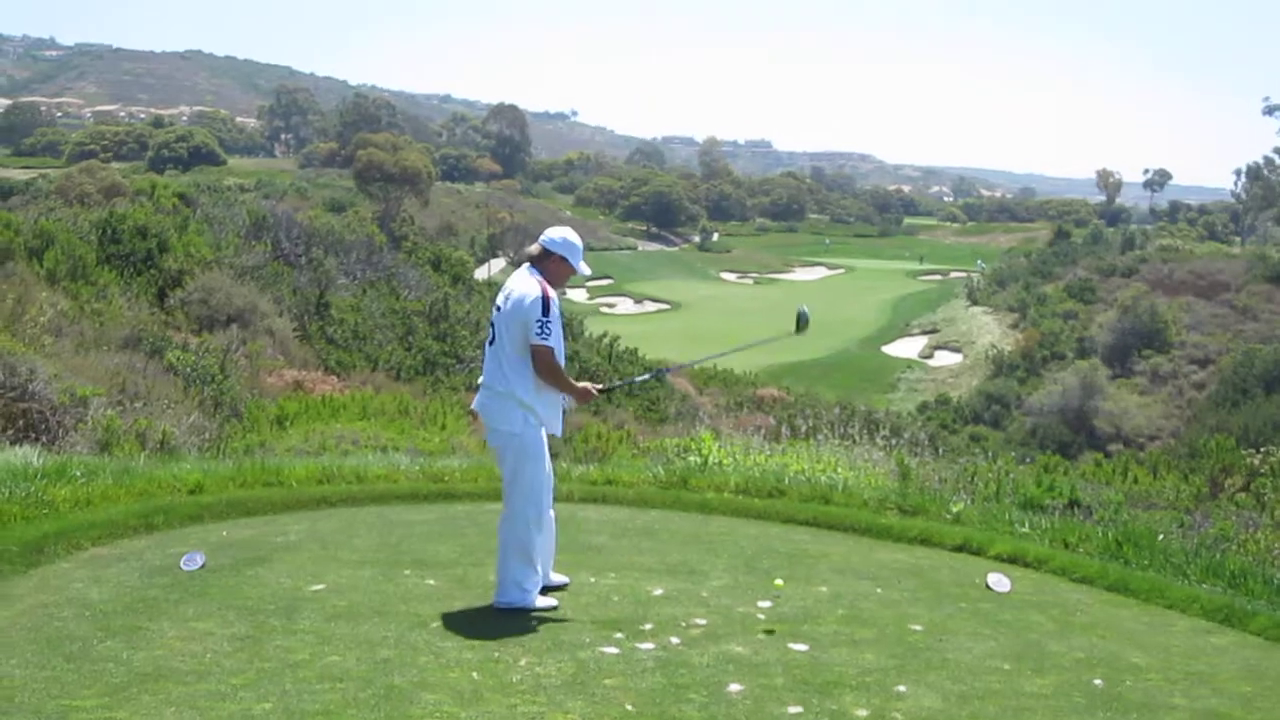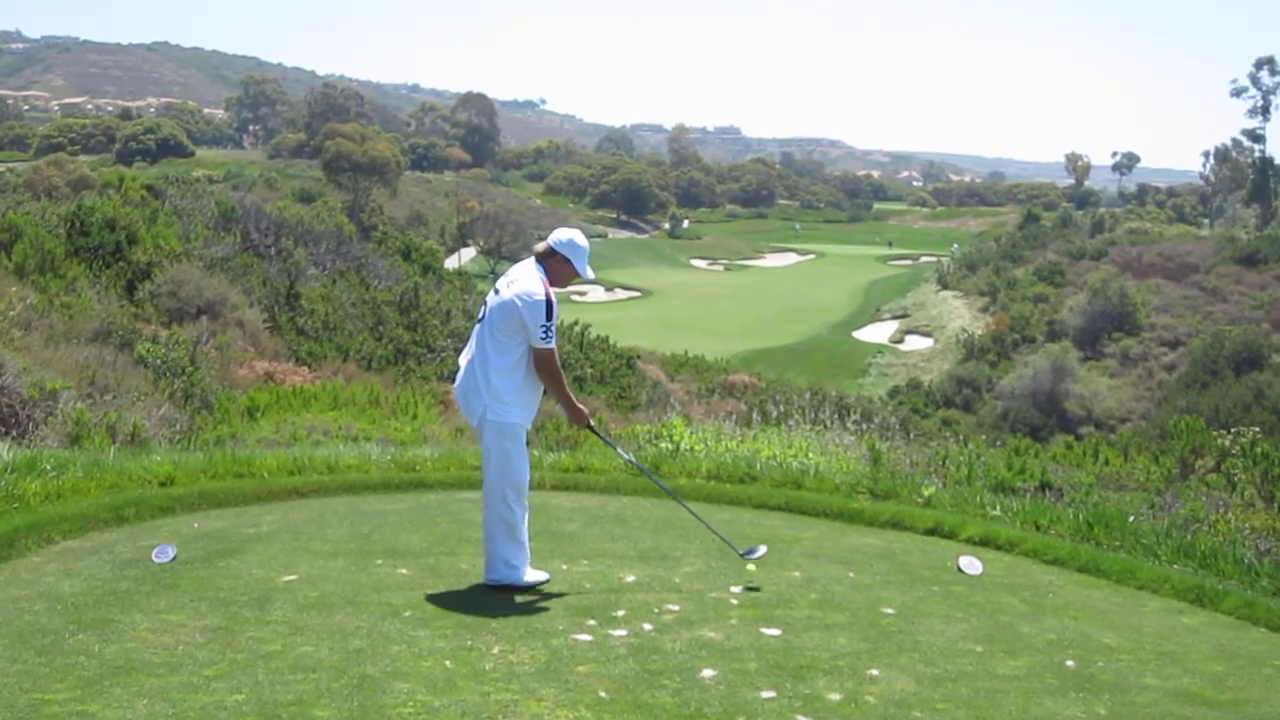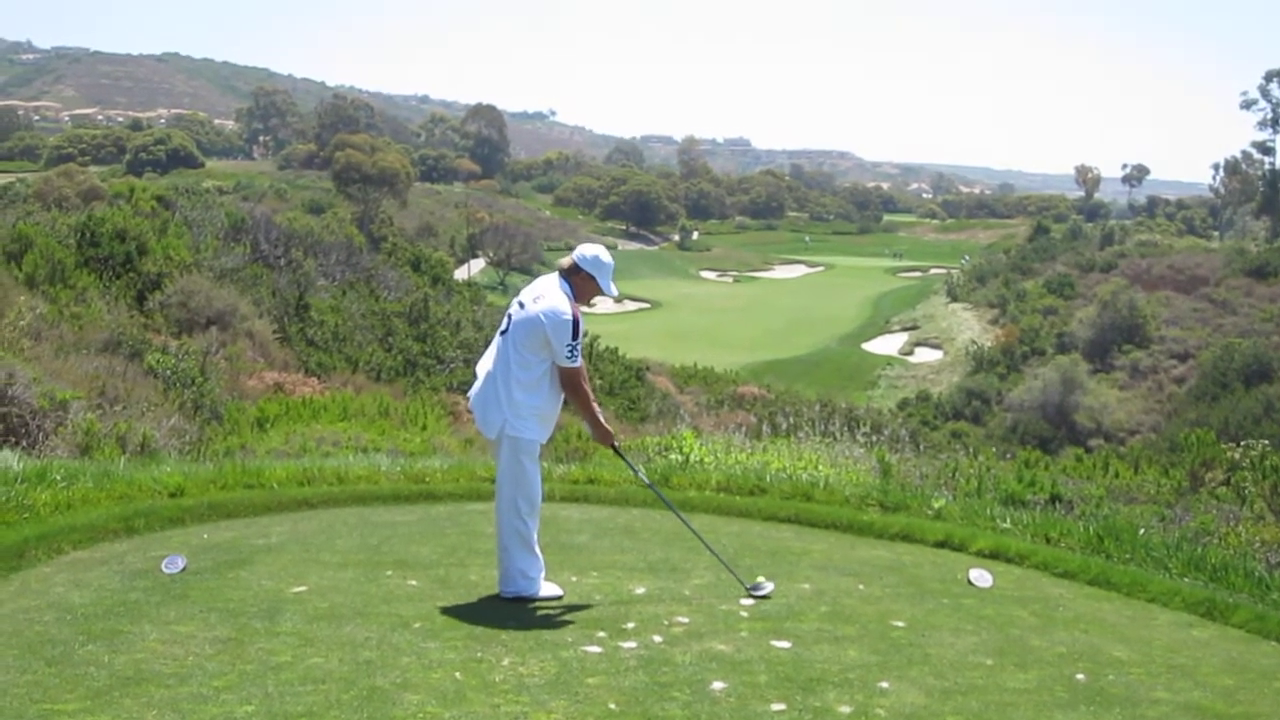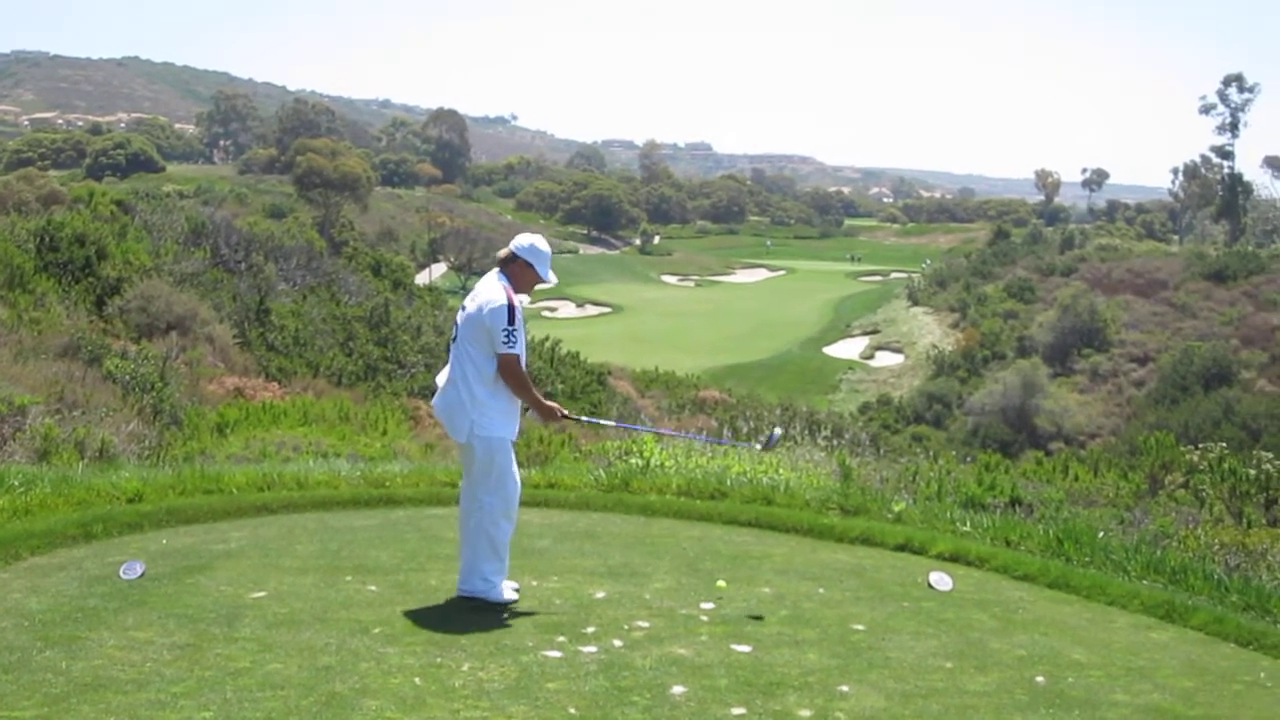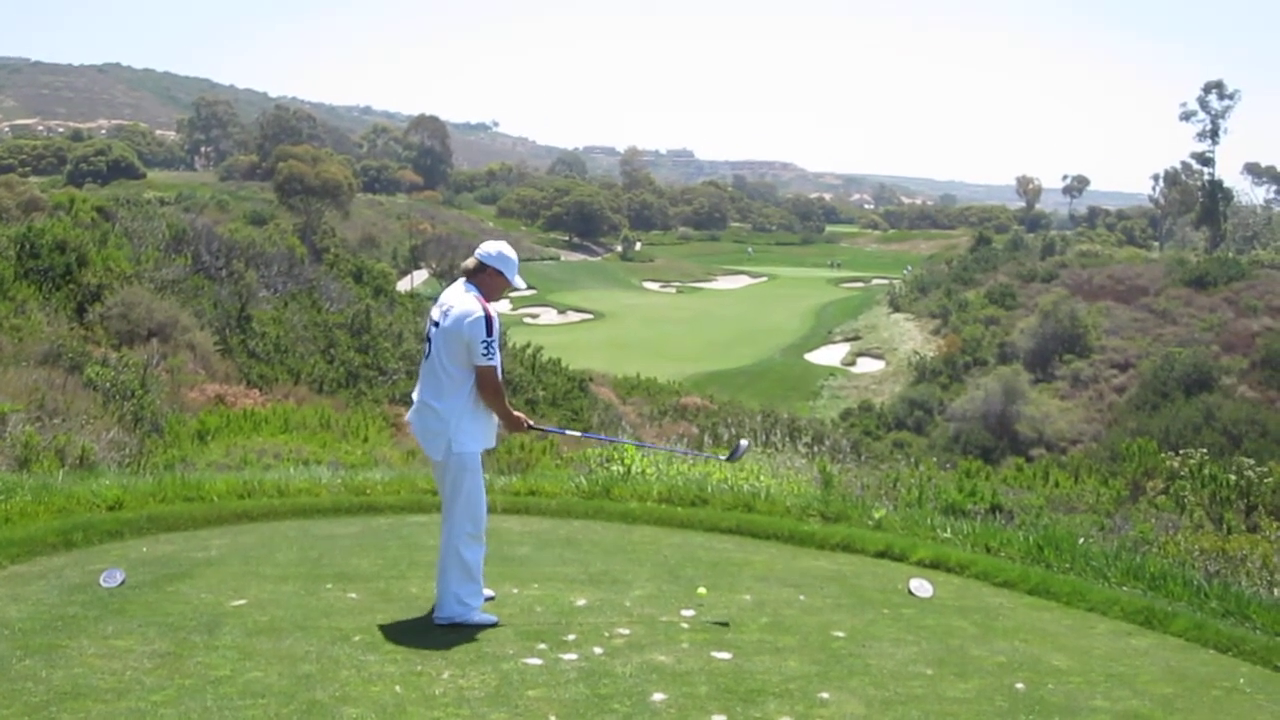
dt=1s
person 1, frame 1
left shoulder: (520, 281)
right shoulder: (541, 295)
right elbow: (545, 365)
left wrist: (565, 390)
right wrist: (577, 391)
left hip: (516, 405)
right hip: (518, 412)
left knee: (537, 492)
right knee: (525, 501)
left ankle: (536, 571)
right ankle: (516, 591)
person 1, frame 2
left shoulder: (522, 272)
right shoulder: (538, 296)
left elbow: (546, 353)
right elbow: (545, 365)
left wrist: (565, 396)
right wrist: (571, 407)
left hip: (494, 391)
right hip: (497, 397)
left knee: (511, 482)
right knee: (508, 484)
left ankle: (511, 563)
right ankle: (505, 568)
person 1, frame 3
left shoulder: (545, 285)
right shoulder: (563, 313)
left elbow: (574, 367)
right elbow: (571, 382)
left wrist: (594, 407)
right wrist: (596, 424)
left hip: (505, 400)
right hip: (515, 410)
left knee: (519, 496)
right knee: (521, 499)
left ankle: (522, 574)
right ankle: (522, 582)
person 1, frame 4
left shoulder: (488, 287)
right shoulder: (503, 303)
right elbow: (510, 371)
left wrist: (530, 401)
right wrist: (539, 405)
left hip: (471, 406)
right hip: (481, 413)
left knee: (480, 494)
right knee: (501, 495)
left ankle: (483, 574)
right ankle: (481, 581)
person 1, frame 5
left shoulder: (450, 296)
right shoulder: (479, 314)
right elbow: (487, 383)
left wrist: (499, 414)
right wrist: (508, 417)
left hip: (441, 418)
right hip: (455, 428)
left knee: (462, 511)
right knee: (467, 516)
left ankle: (464, 586)
right ankle: (456, 606)
